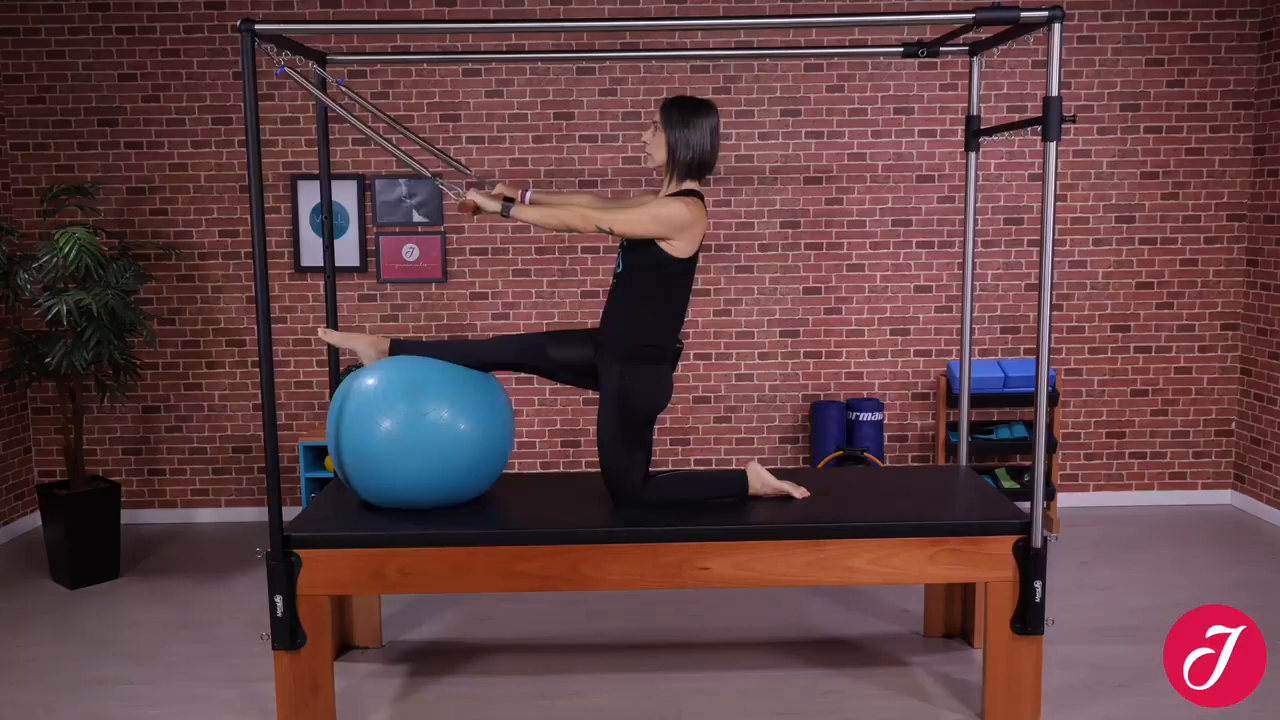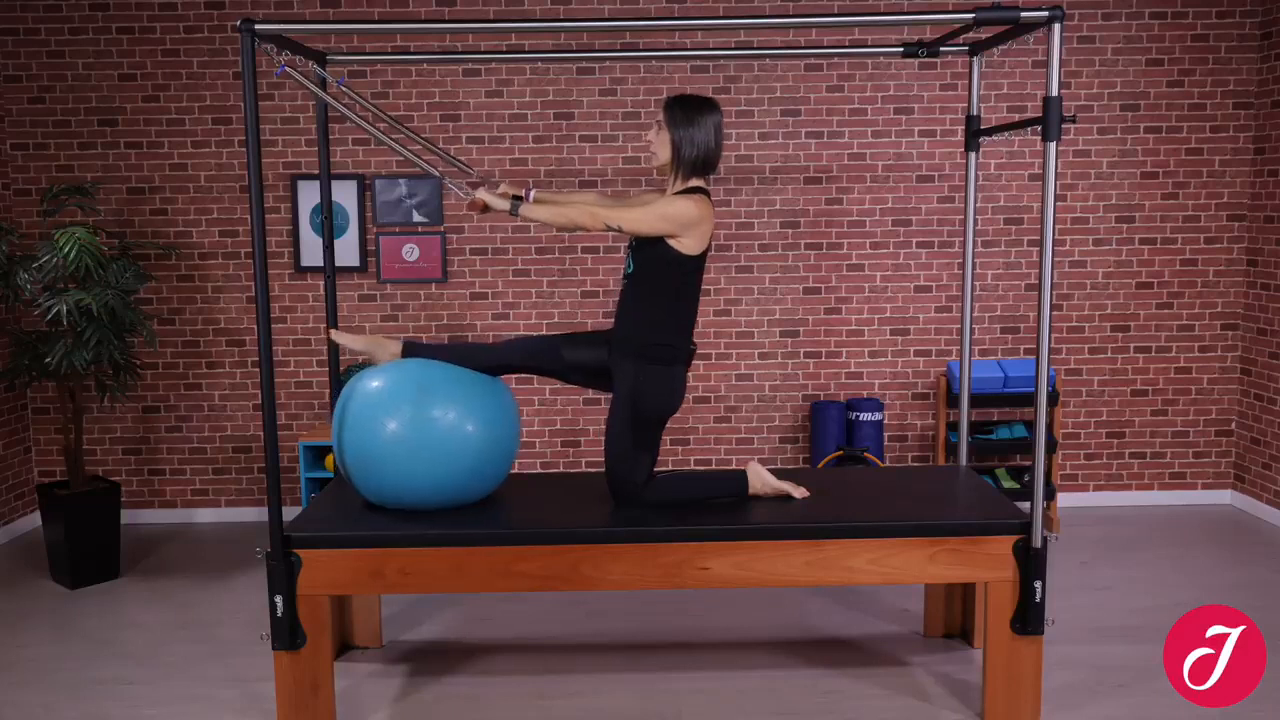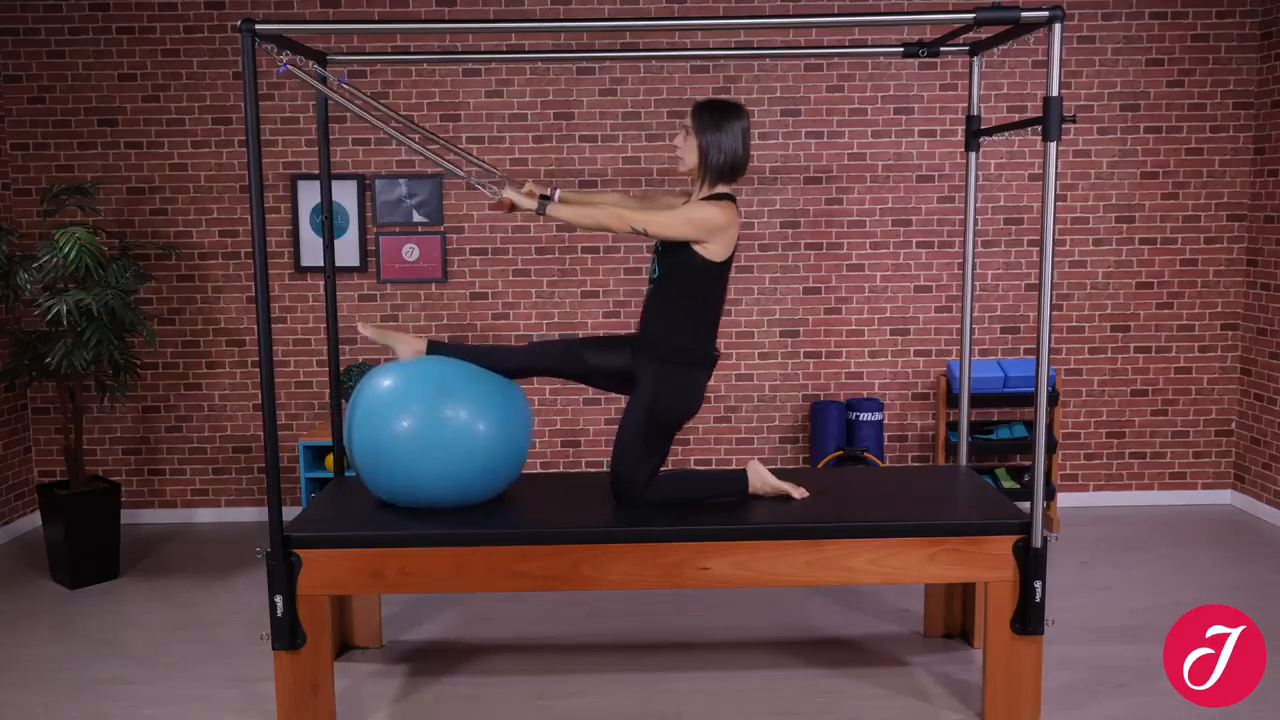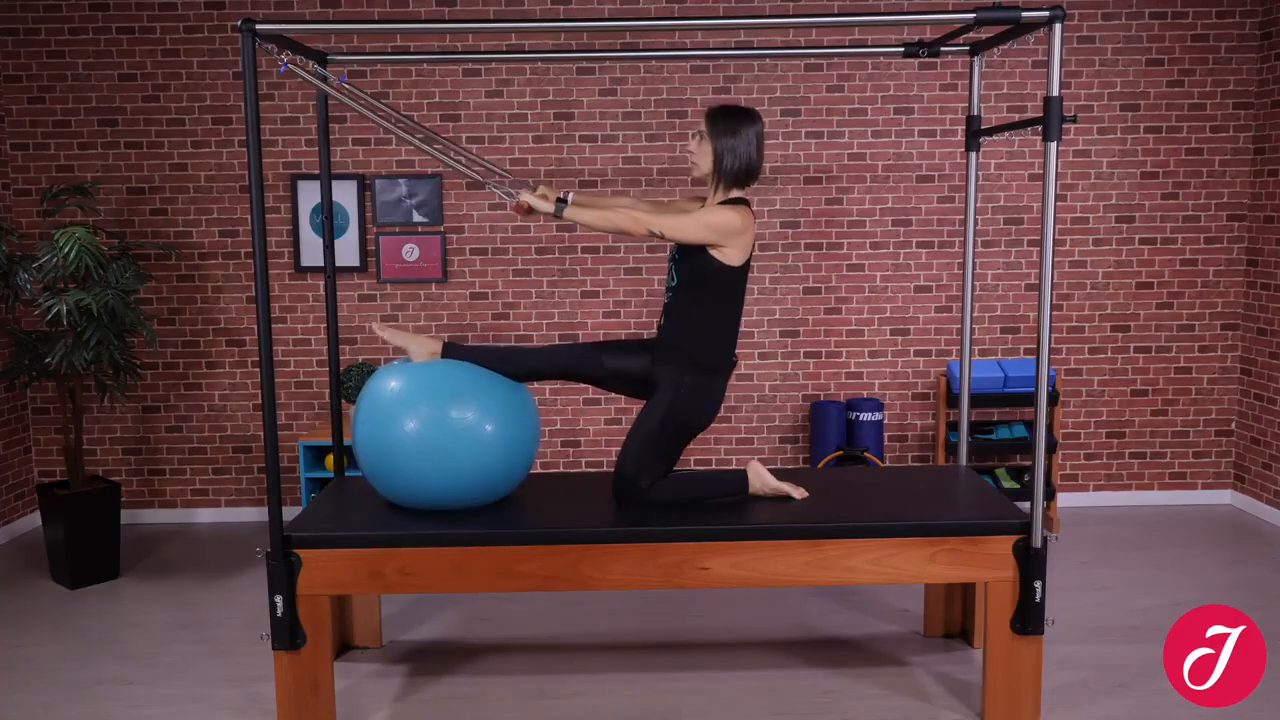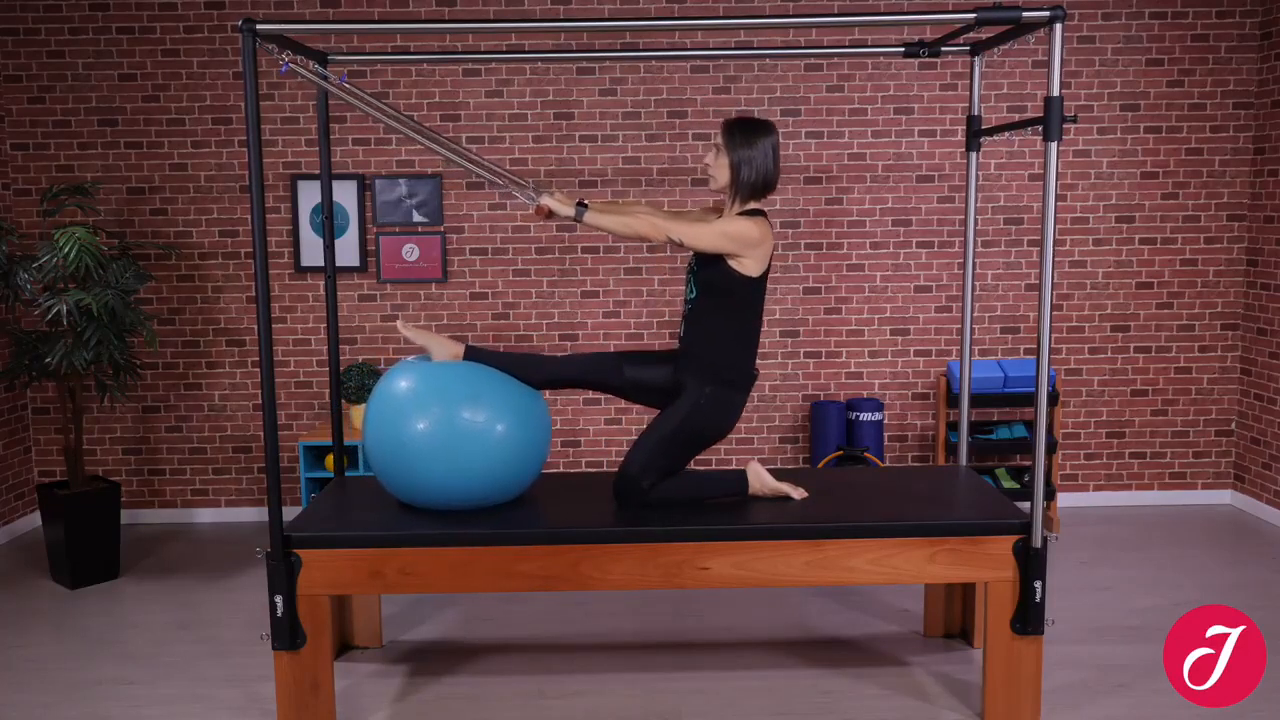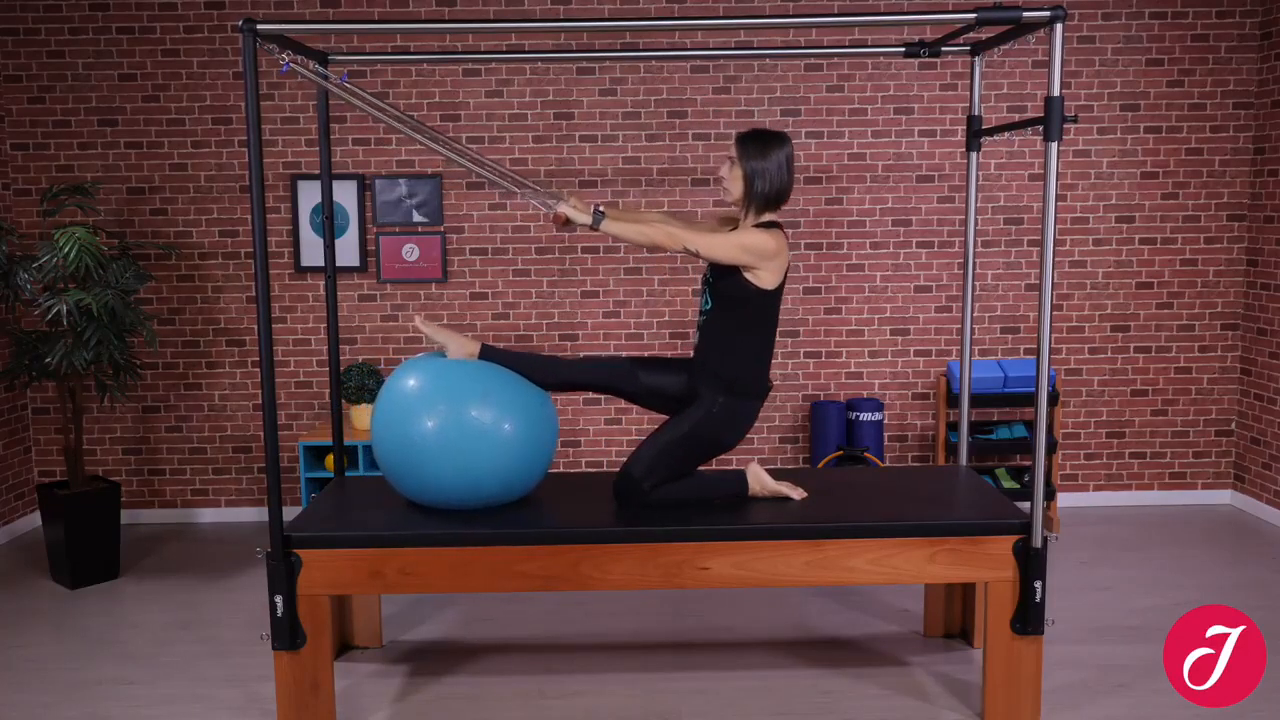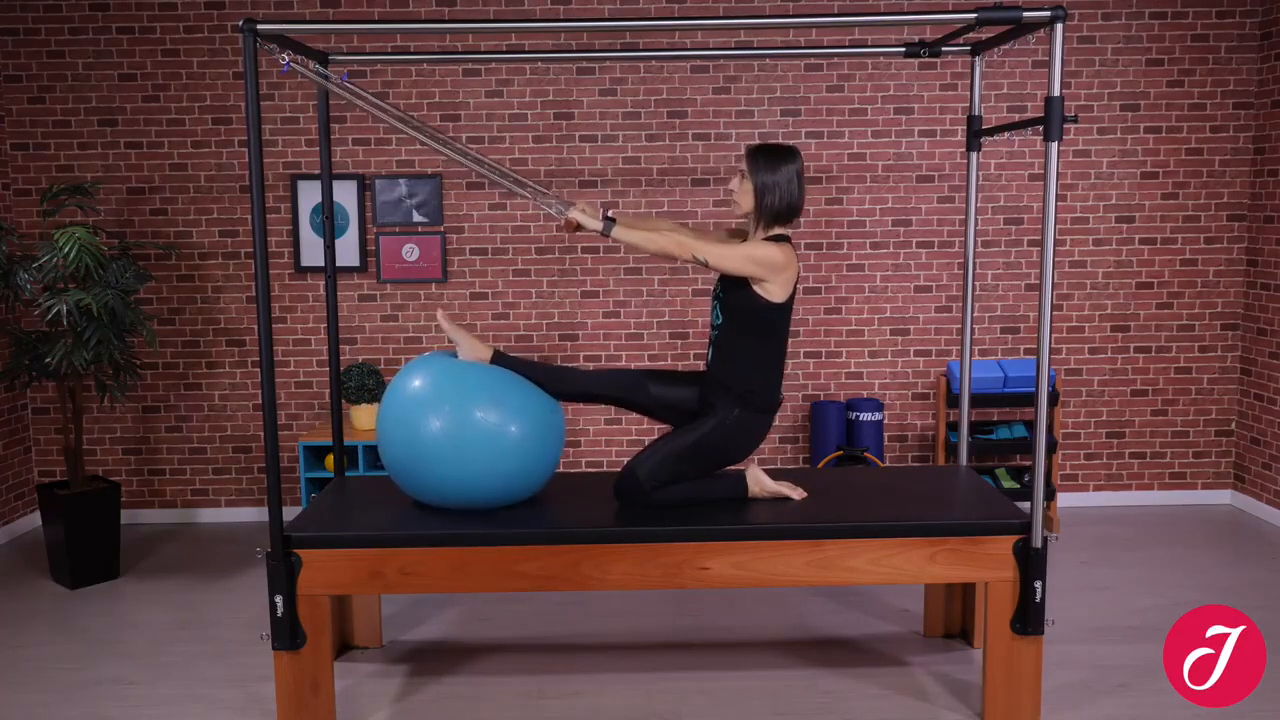
dt=0.7s
person 1, frame 1
left shoulder: (683, 211)
right shoulder: (665, 201)
left elbow: (585, 222)
right elbow: (596, 203)
left wrist: (503, 209)
right wrist: (525, 195)
left hip: (640, 366)
right hip: (615, 349)
left knee: (627, 489)
right knee: (507, 350)
left ankle: (748, 481)
right ankle: (387, 350)
person 1, frame 2
left shoulder: (691, 209)
right shoulder: (670, 198)
left elbow: (594, 219)
right elbow: (601, 201)
left wrist: (512, 208)
right wrist: (528, 193)
left hip: (655, 365)
right hip: (628, 348)
left knee: (629, 487)
right knee: (522, 354)
left ankle: (749, 481)
right ankle: (401, 353)
person 1, frame 3
left shoulder: (717, 215)
right shoulder: (694, 203)
left elbow: (620, 220)
right elbow: (626, 201)
left wrist: (539, 206)
right wrist: (553, 195)
left hip: (678, 370)
right hip: (651, 353)
left knee: (631, 488)
right knee: (545, 357)
left ankle: (749, 481)
right ankle: (424, 350)
person 1, frame 4
left shoulder: (732, 220)
right shoulder: (708, 208)
left elbow: (635, 224)
right elbow: (637, 205)
left wrist: (555, 209)
right wrist: (564, 198)
left hip: (696, 377)
right hip: (669, 357)
left knee: (632, 488)
right knee: (564, 360)
left ankle: (749, 481)
right ankle: (439, 352)
person 1, frame 5
left shoulder: (750, 230)
right shoulder: (725, 218)
left elbow: (654, 230)
right elbow: (655, 214)
left wrist: (575, 214)
right wrist: (580, 204)
left hip: (716, 389)
right hip: (688, 369)
left knee: (632, 489)
right knee: (577, 369)
left ankle: (748, 482)
right ankle: (460, 355)
person 1, frame 6
left shoulder: (766, 243)
right shoulder: (739, 229)
left elbow: (670, 240)
right elbow: (668, 223)
left wrist: (592, 220)
right wrist: (595, 212)
left hip: (730, 399)
right hip: (703, 378)
left knee: (632, 489)
left ankle: (748, 483)
right ankle: (475, 352)
person 1, frame 7
left shoulder: (775, 256)
right shoulder: (748, 242)
left elbow: (678, 248)
right elbow: (676, 231)
left wrist: (603, 227)
right wrist: (604, 218)
left hip: (742, 412)
right hip: (714, 392)
left knee: (632, 489)
left ankle: (747, 485)
right ankle: (488, 358)
